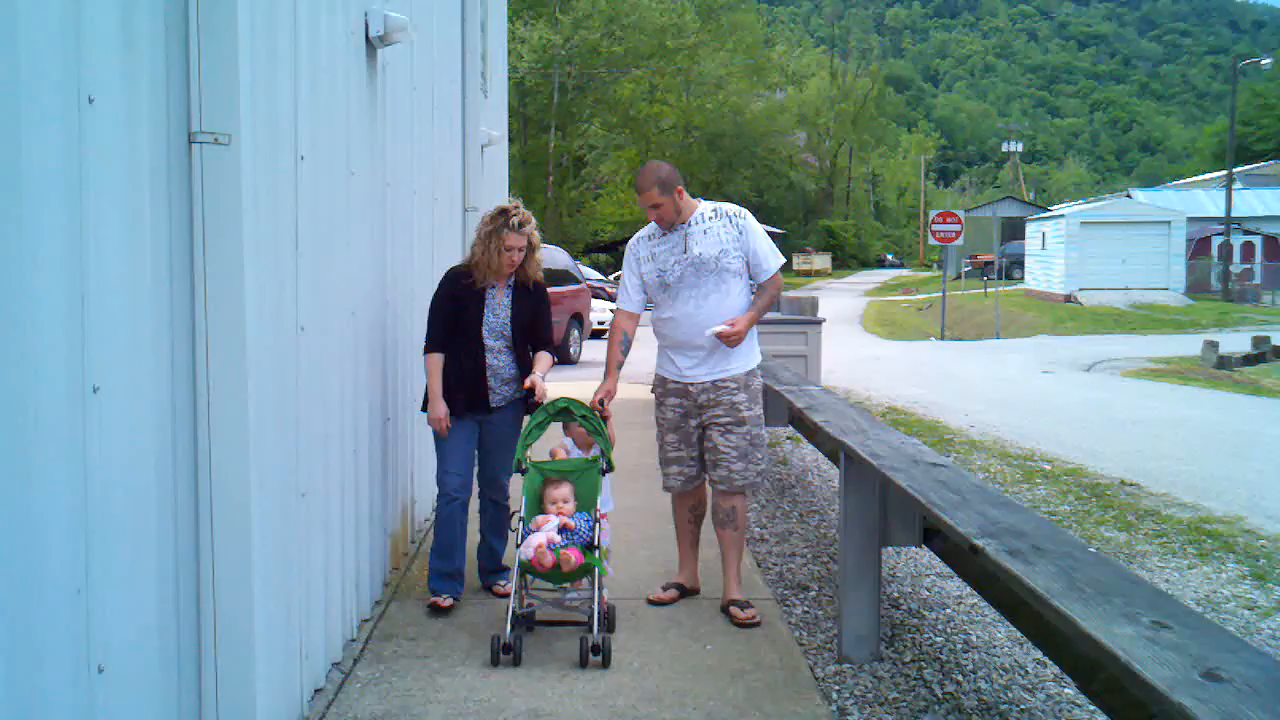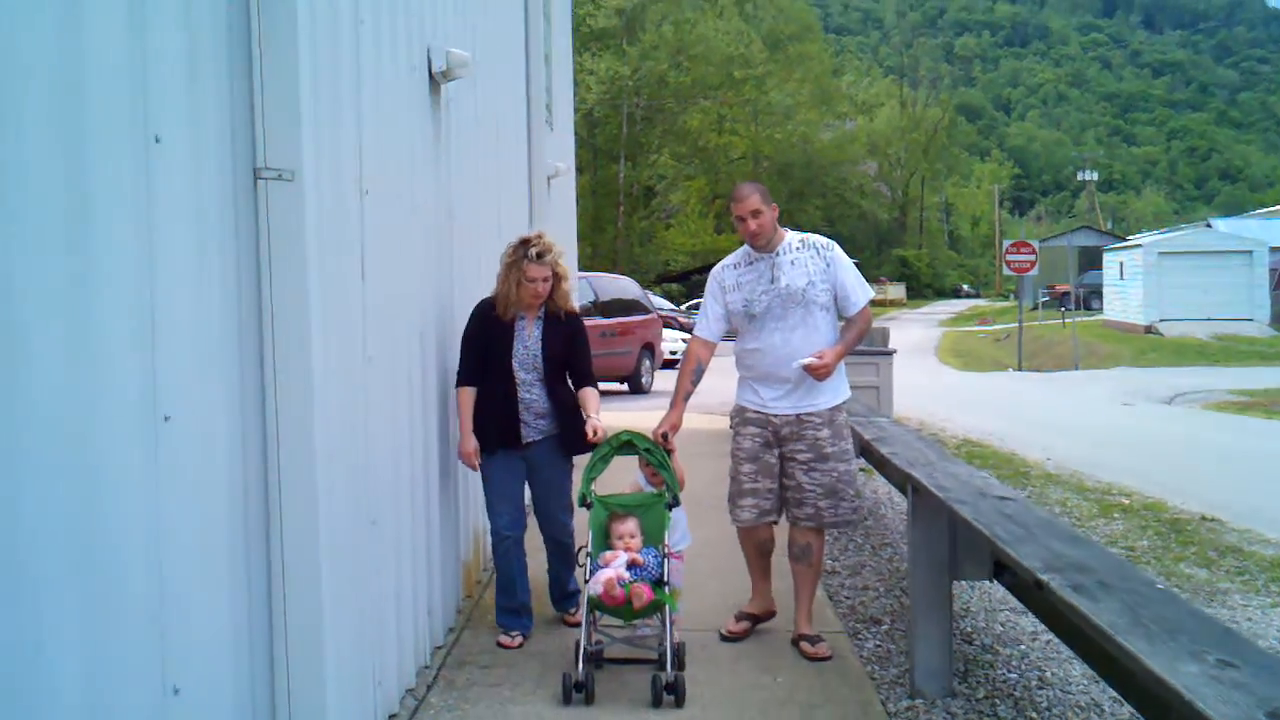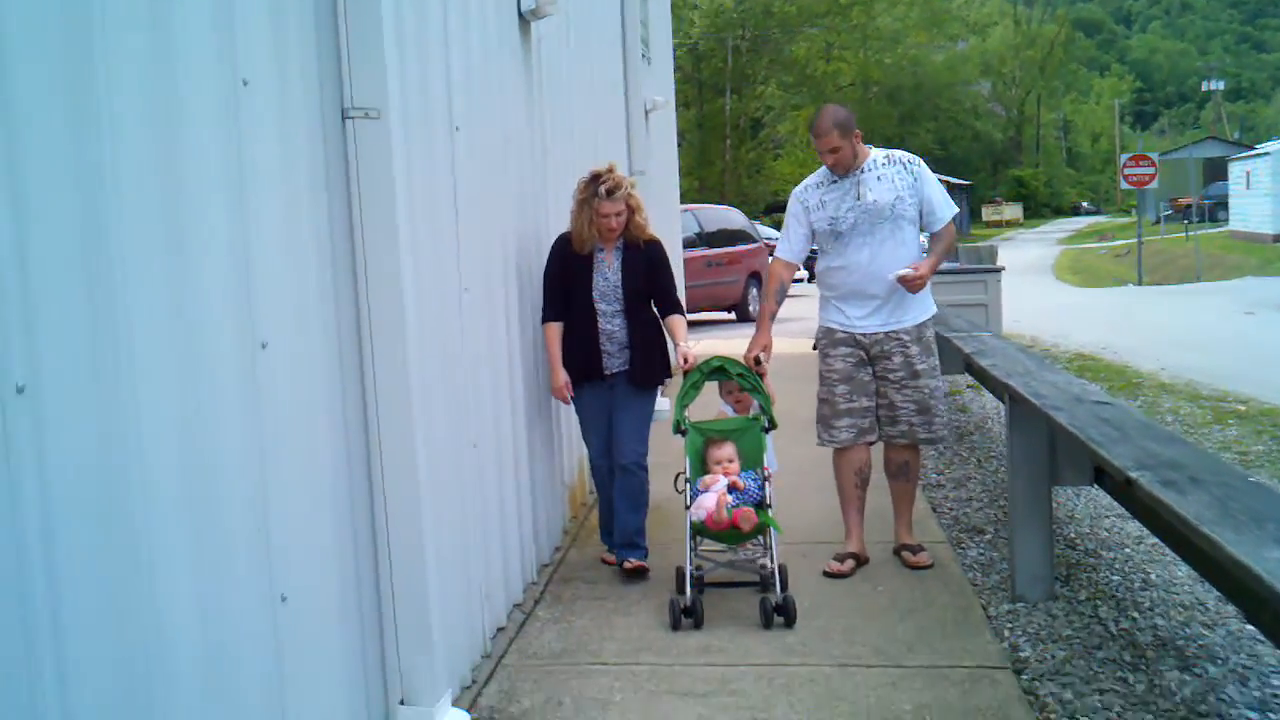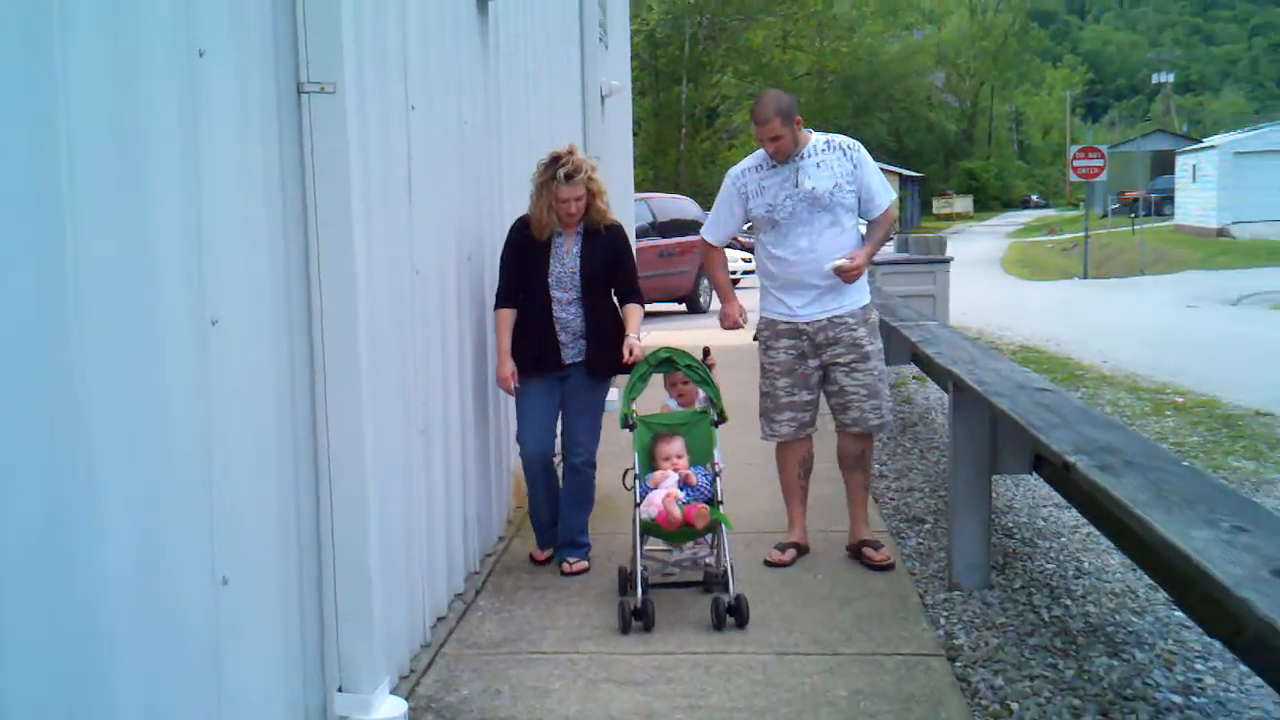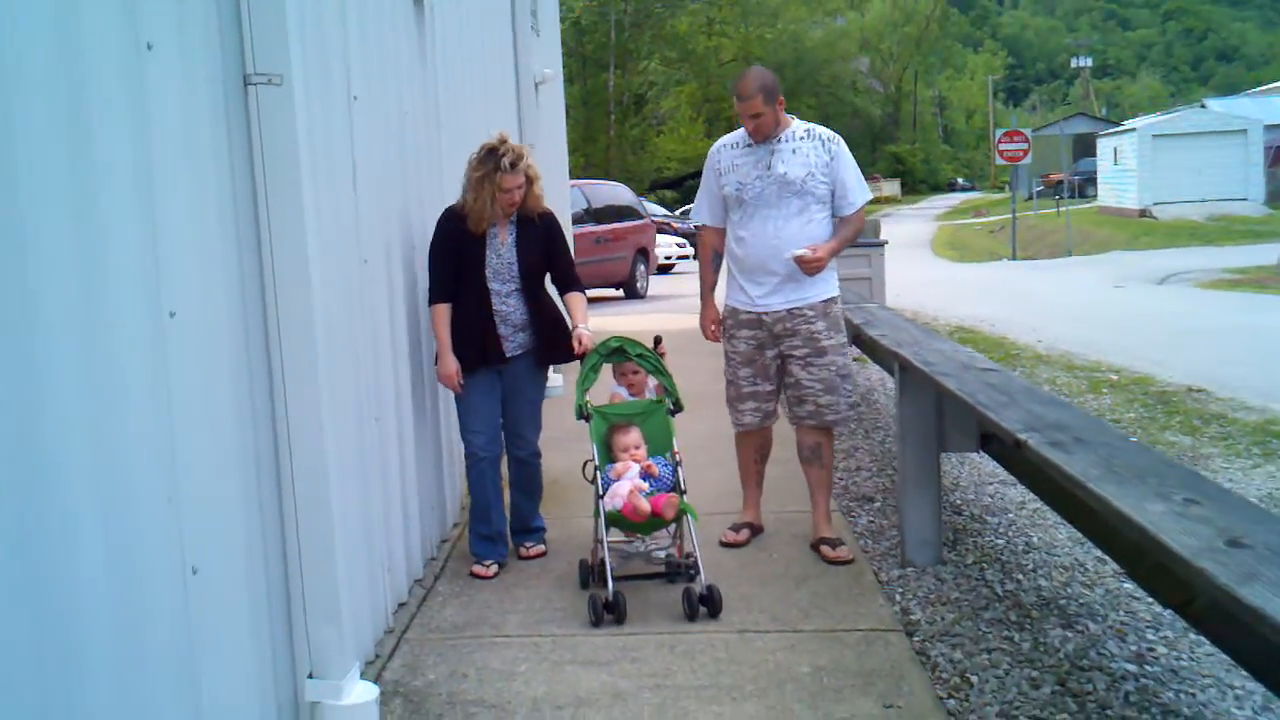
dt=0.5s
person 1, frame 1
left shoulder: (735, 221)
right shoulder: (640, 245)
left elbow: (772, 281)
right elbow: (626, 314)
left wrist: (748, 319)
right wrist: (611, 377)
left hip: (732, 377)
right hip: (673, 379)
left knee: (730, 481)
right knee: (683, 481)
left ankle: (733, 589)
right ankle: (686, 574)
person 1, frame 2
left shoulder: (822, 252)
right shoulder: (724, 274)
left elbow: (861, 314)
right elbow: (701, 343)
left wrist: (836, 353)
right wrist: (676, 409)
left hip: (818, 410)
right hip: (755, 410)
left knee: (810, 518)
right knee: (750, 514)
left ankle: (804, 624)
right ankle: (761, 599)
person 1, frame 3
left shoulder: (907, 168)
right shoulder: (807, 194)
left elbow: (945, 228)
right elbow: (784, 263)
left wrist: (929, 265)
right wrist: (763, 329)
left hip: (906, 327)
right hip: (841, 332)
left knee: (904, 435)
right knee: (848, 436)
left ankle: (904, 534)
right ankle: (853, 542)
person 1, frame 4
left shoulder: (847, 153)
right shoulder: (743, 176)
left elbow: (884, 214)
right elbow: (714, 242)
left wrist: (865, 253)
right wrist: (727, 299)
left hip: (848, 313)
right hip: (782, 321)
left knee: (859, 423)
right knee: (790, 428)
left ankle: (861, 531)
right ankle: (796, 531)
person 1, frame 5
left shoulder: (825, 145)
right shoulder: (722, 153)
left elbow: (855, 214)
right elbow: (711, 233)
left wrist: (830, 248)
right wrist: (707, 302)
left hip: (812, 304)
right hip: (745, 308)
left knee: (816, 416)
right knee: (750, 416)
left ankle: (823, 525)
right ankle: (751, 511)
person 2, frame 1
left shoulder: (533, 289)
right shoulder: (457, 281)
left elbow: (543, 345)
right elbow: (435, 343)
left wrist: (537, 373)
right wrist: (436, 398)
left hip: (506, 403)
right hip: (459, 402)
left knee: (496, 489)
right knee: (453, 489)
left ankle: (494, 570)
right ankle: (444, 584)
person 2, frame 2
left shoulder: (567, 320)
right shoulder: (487, 315)
left elbow: (583, 377)
right elbow: (468, 377)
left wrist: (592, 415)
right wrist: (466, 432)
left hip: (551, 438)
right hip: (500, 439)
left knee: (557, 522)
right knee: (506, 529)
left ankle: (567, 598)
right ankle: (513, 620)
person 2, frame 3
left shoulder: (648, 249)
right shoulder: (567, 249)
left elbow: (668, 304)
right elbow: (554, 312)
left wrist: (681, 343)
right wrist: (557, 368)
left hip: (637, 369)
right hip: (587, 371)
left knee: (630, 458)
right knee: (601, 459)
left ankle: (632, 548)
right ankle: (613, 539)
person 2, frame 4
left shoulder: (609, 234)
right shoulder: (525, 232)
left elbow: (629, 293)
right elbow: (507, 297)
left wrist: (632, 334)
right wrist: (505, 356)
left hip: (590, 360)
right hip: (536, 360)
left knee: (580, 456)
right knee: (534, 451)
left ankle: (574, 545)
right ankle: (546, 532)
person 2, frame 5
left shoulder: (541, 221)
right shoulder: (455, 224)
left elbow: (567, 279)
right elbow: (440, 292)
left wrist: (580, 324)
right wrist: (446, 352)
left hip: (527, 351)
right hip: (475, 354)
left knee: (524, 446)
right knee: (482, 449)
left ankle: (529, 531)
right ankle: (488, 548)
